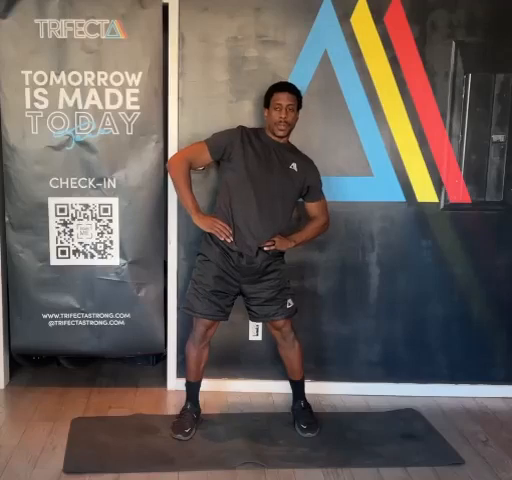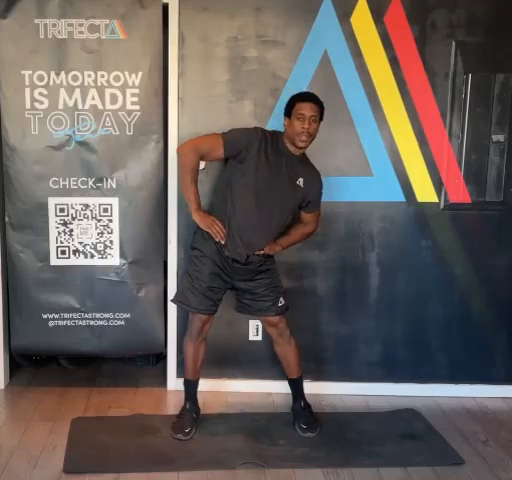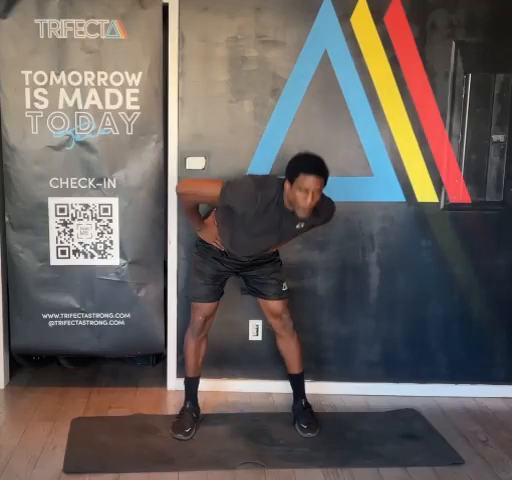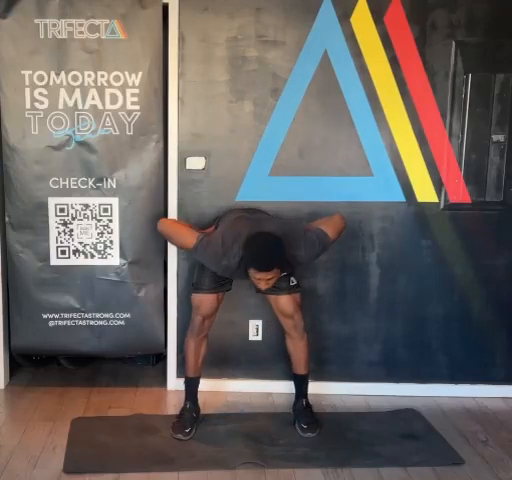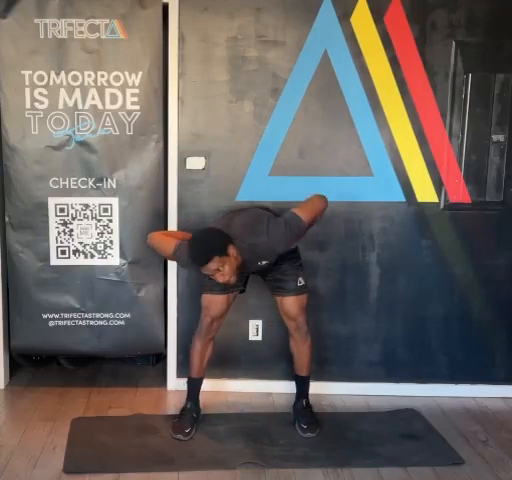
dt=0.4s
person 1, frame 1
left shoulder: (304, 167)
right shoulder: (237, 139)
left elbow: (321, 218)
right elbow: (177, 163)
left wrist: (291, 240)
right wrist: (198, 216)
left hip: (268, 264)
right hip: (220, 256)
left knee: (285, 331)
right knee: (202, 331)
left ankle: (300, 403)
right ankle: (191, 406)
person 1, frame 2
left shoulder: (311, 178)
right shoulder: (253, 141)
left elbow: (309, 223)
right elbow: (188, 150)
left wrist: (278, 244)
right wrist: (196, 211)
left hip: (258, 262)
right hip: (212, 252)
left knee: (279, 329)
right knee: (197, 328)
left ankle: (299, 403)
right ankle: (190, 406)
person 1, frame 3
left shoulder: (323, 209)
right shoulder: (253, 193)
right elbow: (184, 189)
left wrist: (279, 243)
right wrist: (200, 226)
left hip: (262, 257)
right hip: (215, 251)
left knee: (283, 322)
right knee: (200, 323)
left ankle: (300, 402)
right ankle: (190, 405)
person 1, frame 4
left shoulder: (301, 249)
right shoulder: (219, 255)
left elbow: (338, 220)
right elbow: (165, 225)
right wrist: (201, 234)
left knee: (293, 321)
right knee: (201, 320)
left ankle: (301, 402)
right ankle: (190, 405)
person 1, frame 5
left shoulder: (270, 238)
right shoulder: (198, 257)
left elbow: (320, 201)
right elbow: (154, 238)
left wrist: (297, 236)
left hip: (279, 253)
left knee: (297, 321)
right knee: (209, 322)
left ankle: (302, 402)
right ankle: (191, 406)
